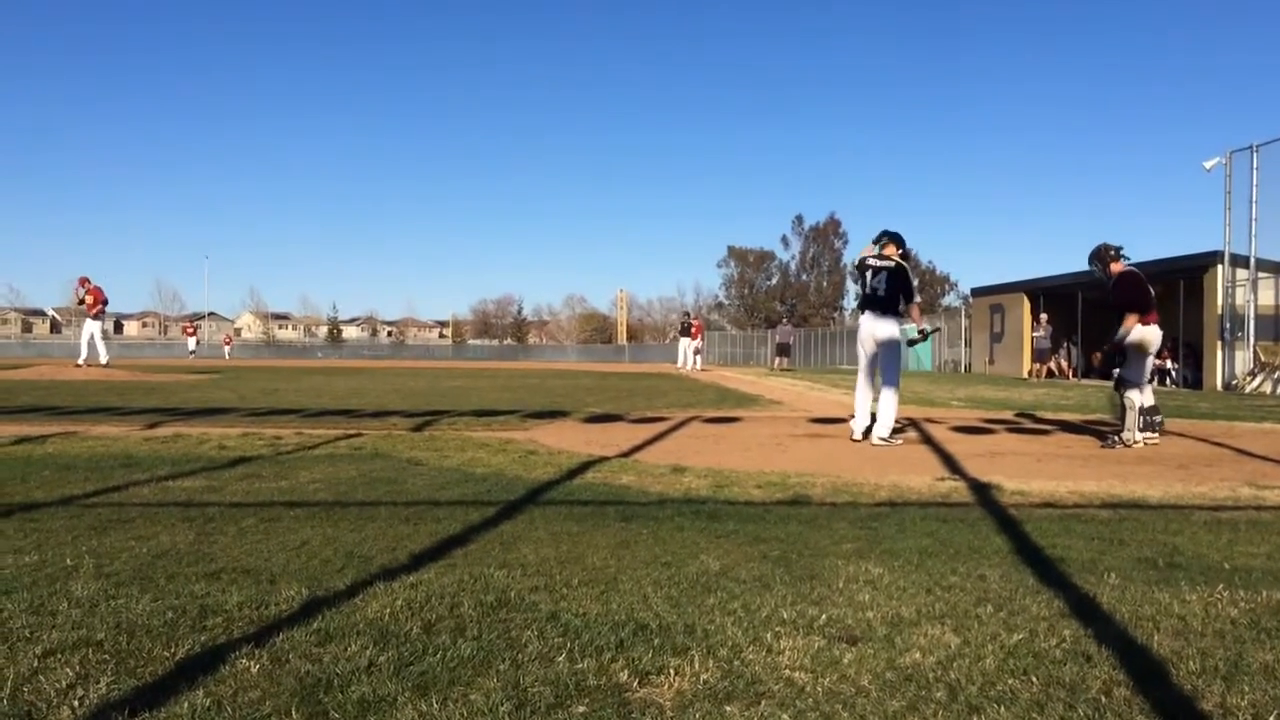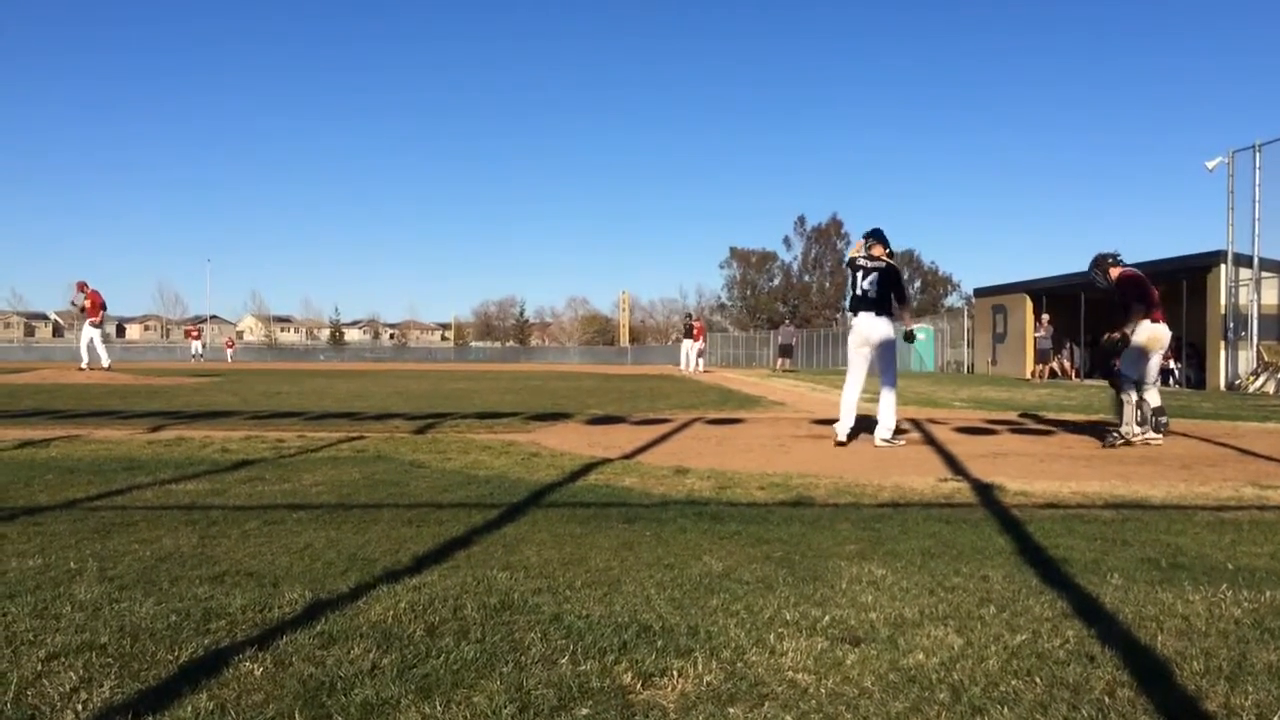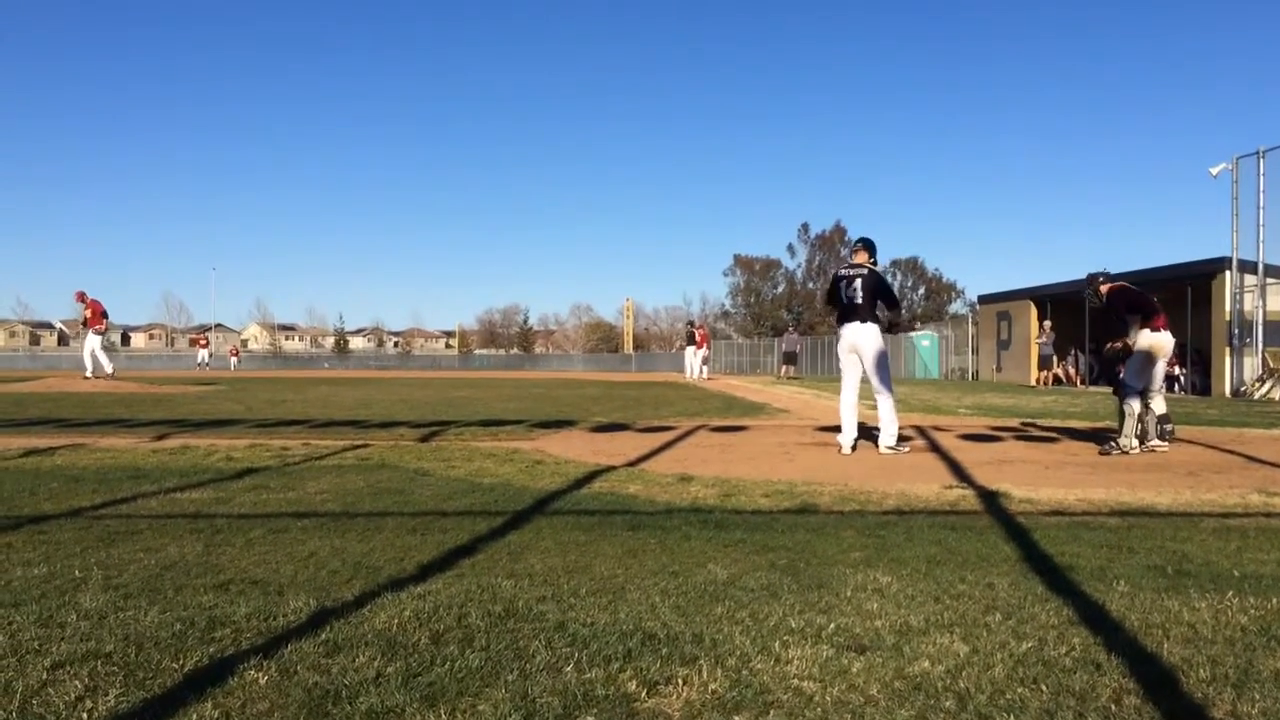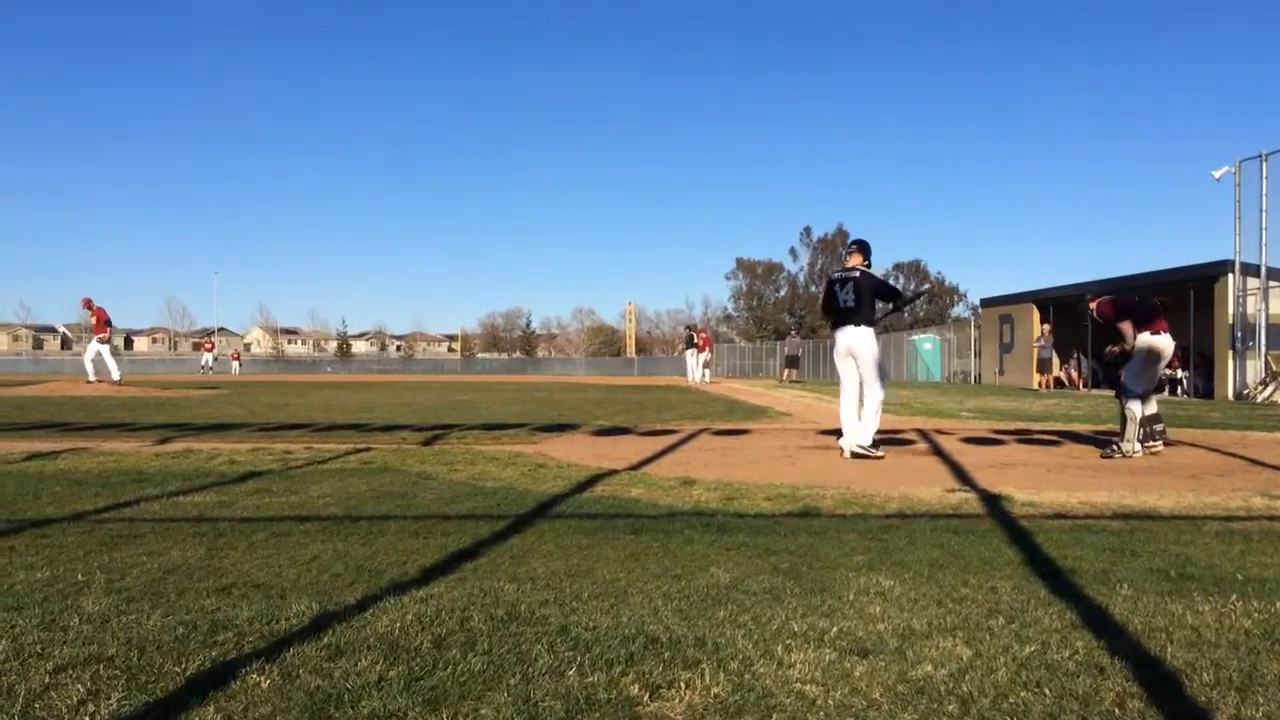
dt=0.3s
person 1, frame 1
left shoulder: (866, 261)
right shoulder: (900, 268)
right elbow: (911, 302)
left wrist: (873, 244)
right wrist: (921, 326)
left hip: (865, 322)
right hip: (888, 324)
left knee: (864, 377)
right knee: (889, 381)
left ankle: (859, 427)
right ankle: (881, 433)
person 1, frame 2
left shoulder: (856, 261)
right shoulder: (890, 269)
right elbow: (902, 303)
left wrist: (864, 241)
right wrist: (909, 328)
left hip: (858, 324)
right hip: (881, 324)
left knee: (853, 379)
right knee: (888, 381)
left ankle: (843, 430)
right ankle: (884, 434)
person 1, frame 3
left shoulder: (839, 274)
right shoulder: (873, 275)
left elbow: (829, 303)
right elbow: (893, 305)
right wrist: (895, 322)
left hip: (846, 332)
right hip: (868, 331)
left knee: (848, 388)
right knee: (882, 388)
left ankle: (847, 441)
right ankle: (888, 441)
person 1, frame 4
left shoulder: (833, 279)
right shoulder: (867, 278)
left elbow: (826, 312)
right elbow: (897, 297)
right wrist: (898, 304)
left hip: (840, 336)
right hip: (863, 334)
left knee: (847, 391)
right knee: (873, 390)
left ankle: (849, 442)
right ankle: (862, 441)
person 2, frame 1
left shoulder: (1124, 278)
right shoulder: (1132, 275)
left elbow: (1132, 315)
left wrist: (1116, 342)
right wrist: (1119, 340)
left hip: (1139, 332)
right hip: (1150, 330)
left knee: (1128, 382)
right knee: (1141, 382)
left ankle: (1130, 435)
right ankle: (1150, 429)
person 2, frame 2
left shoulder: (1125, 277)
right shoulder: (1131, 278)
left elbow: (1139, 308)
left wrist: (1125, 332)
right wrist: (1122, 333)
left hip: (1149, 330)
right hip: (1160, 331)
left knee: (1124, 377)
right knee: (1148, 383)
left ankle: (1129, 429)
right ankle: (1153, 431)
person 2, frame 3
left shoulder: (1115, 292)
right shoulder: (1125, 290)
left elbow: (1134, 320)
left wrist: (1126, 343)
right wrist: (1123, 343)
left hip: (1151, 338)
right hip: (1164, 338)
left knee: (1128, 387)
right knee: (1153, 390)
left ankle: (1127, 441)
right ankle: (1158, 438)
person 2, frame 4
left shoulder: (1101, 306)
right shoulder: (1113, 303)
left elbow: (1128, 329)
left wrist: (1125, 348)
right wrist: (1122, 347)
left hip: (1151, 341)
right hip: (1165, 340)
left knee: (1129, 391)
right knee: (1145, 391)
left ankle: (1129, 446)
right ankle: (1153, 439)
